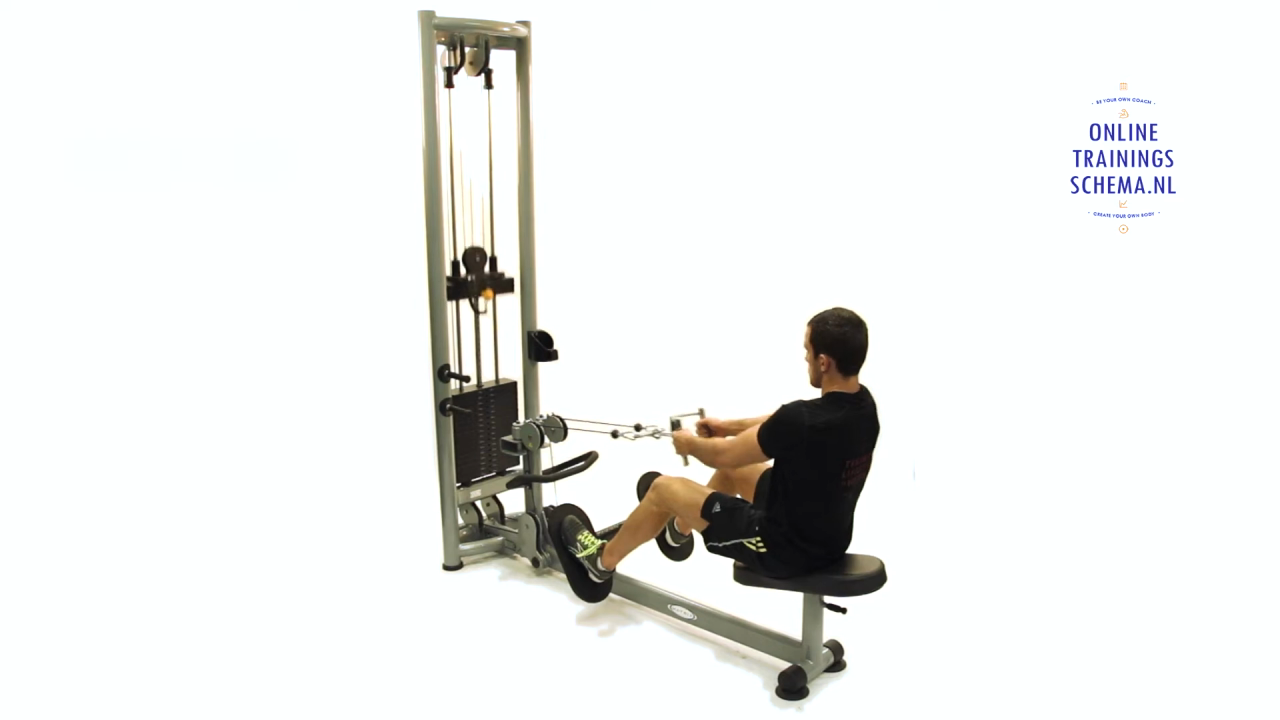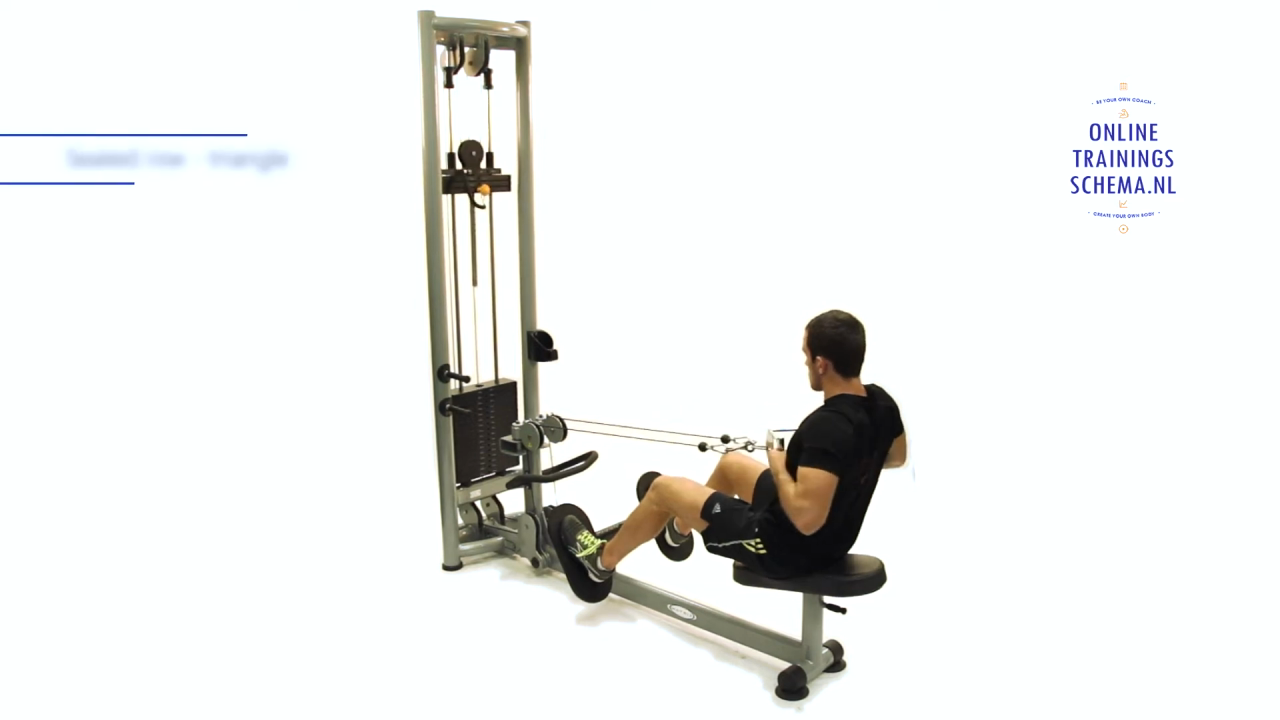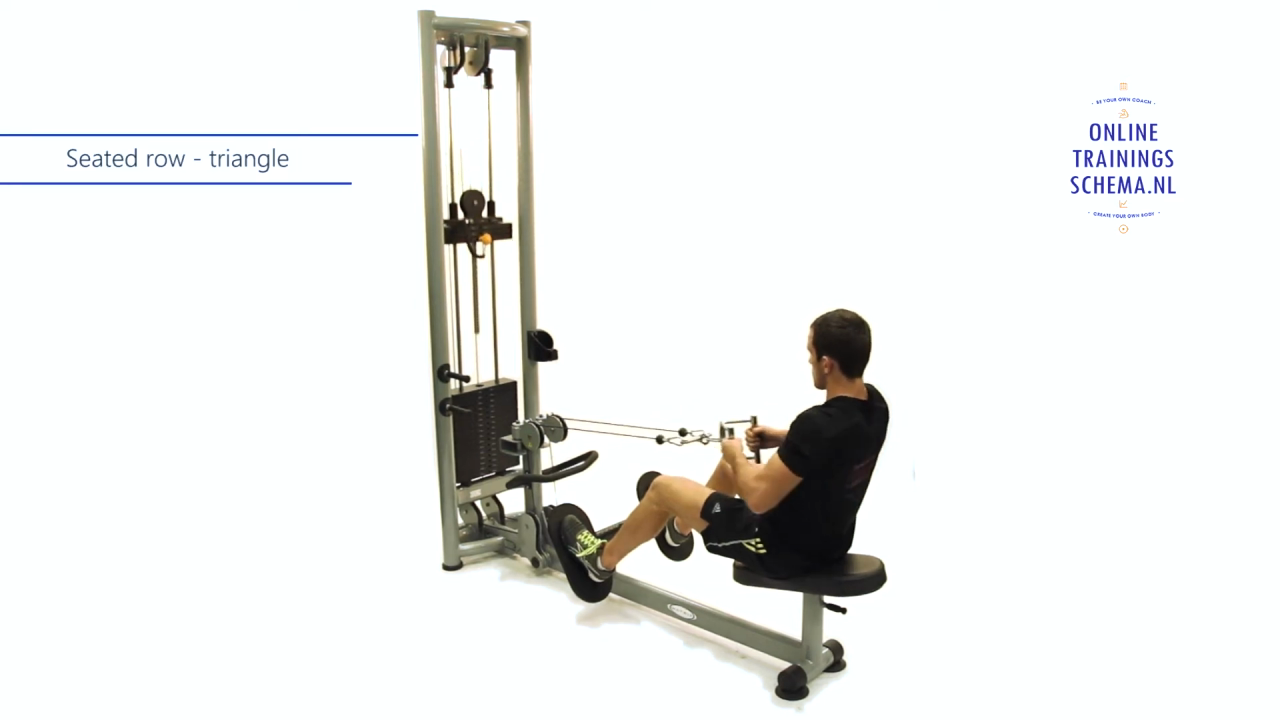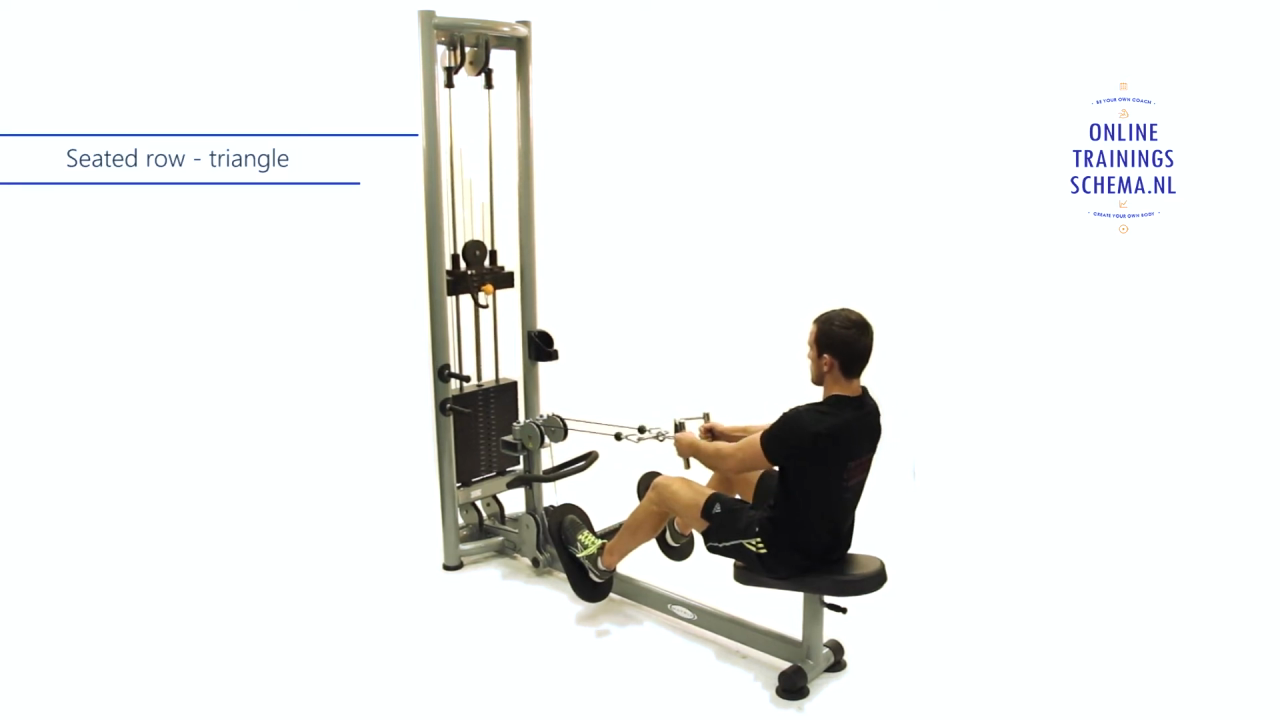
dt=0.7s
person 1, frame 1
left shoulder: (806, 418)
right shoulder: (862, 403)
left elbow: (721, 457)
left wrist: (689, 442)
right wrist: (728, 426)
left hip: (784, 548)
right hip: (829, 540)
left knee: (664, 488)
right knee: (732, 463)
left ankle: (603, 560)
right ankle: (680, 527)
person 1, frame 2
left shoulder: (826, 425)
right shoulder: (882, 404)
left elbow: (807, 518)
right elbow: (897, 457)
left wrist: (779, 468)
left hip: (786, 549)
right hip: (832, 541)
left knee: (663, 487)
right knee: (731, 462)
left ankle: (604, 559)
right ankle: (678, 527)
person 1, frame 3
left shoulder: (818, 423)
right shoulder: (874, 405)
left elbow: (758, 497)
left wrist: (736, 455)
right wrist: (780, 438)
left hip: (784, 548)
right hip: (829, 539)
left knee: (663, 487)
right knee: (731, 467)
left ankle: (603, 559)
right ankle: (679, 528)
person 1, frame 4
left shoulder: (810, 422)
right shoulder: (864, 407)
left elbow: (732, 462)
left wrist: (692, 446)
right wrist: (731, 433)
left hip: (784, 547)
right hip: (828, 538)
left knee: (664, 488)
right knee: (731, 457)
left ankle: (603, 560)
right ankle: (680, 527)
